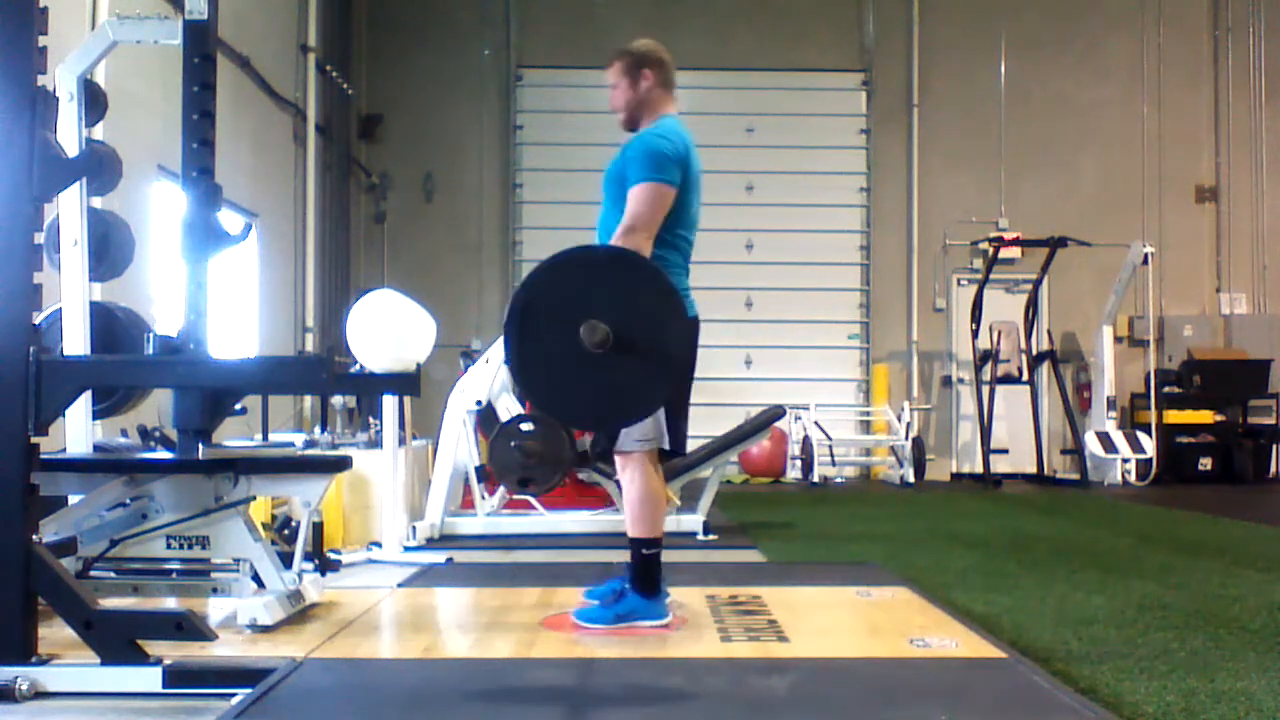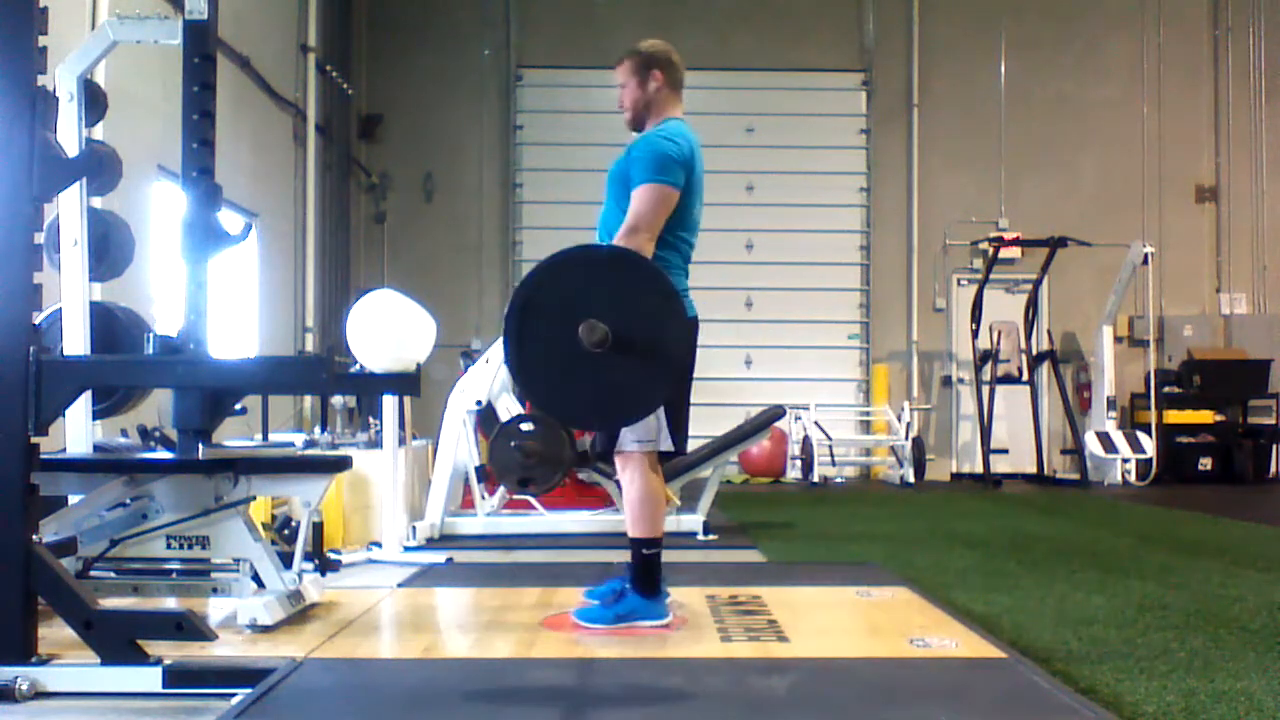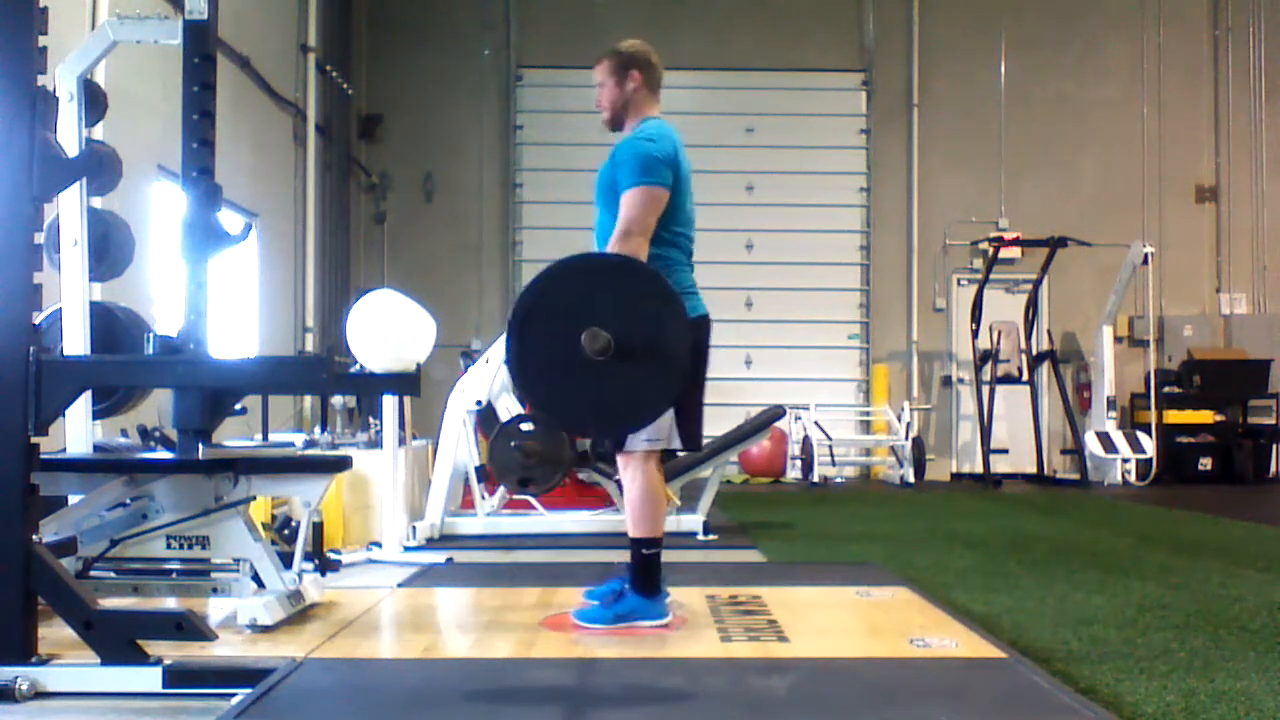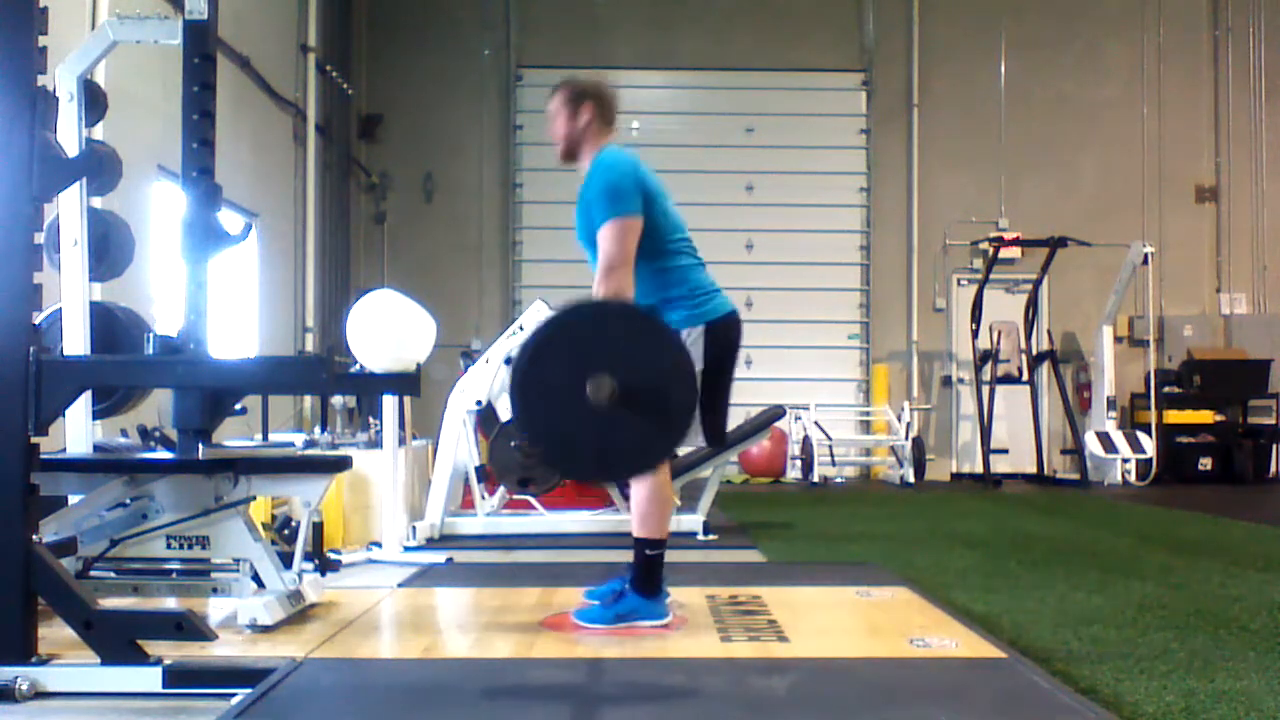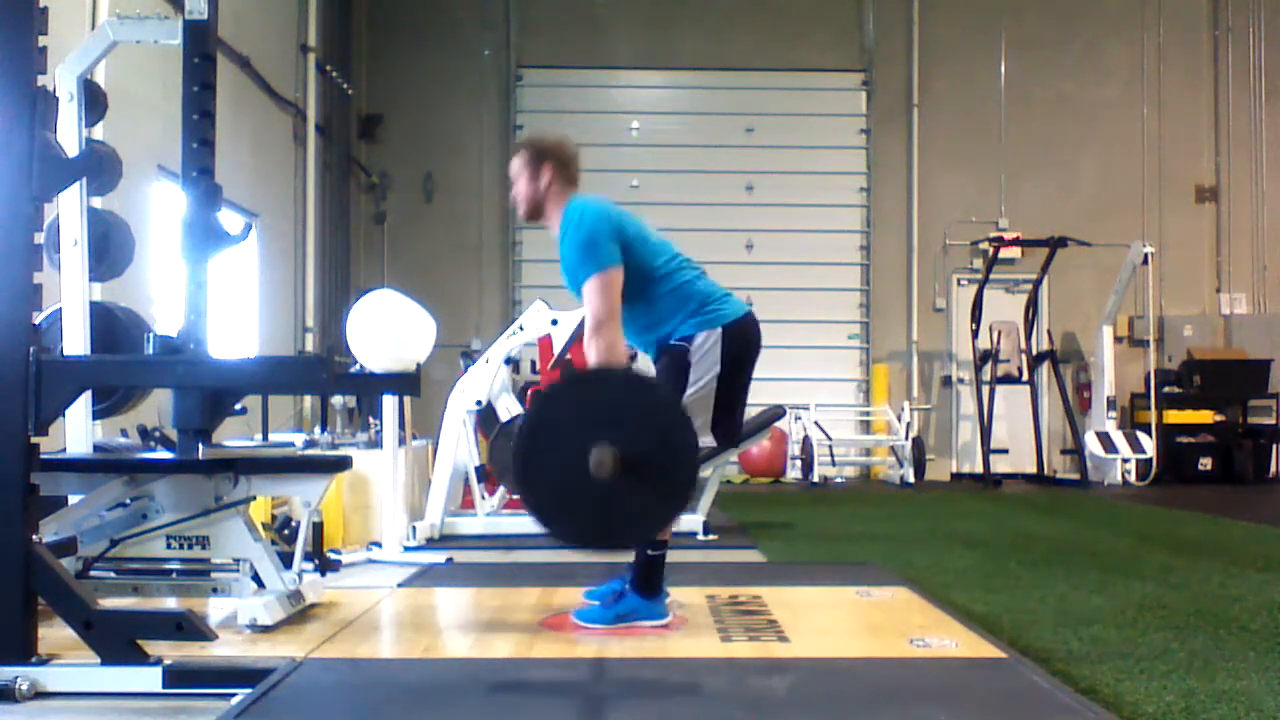
dt=0.2s
person 1, frame 1
left shoulder: (657, 143)
right shoulder: (665, 142)
left elbow: (635, 236)
left knee: (634, 455)
right knee: (636, 454)
left ankle: (646, 596)
right ankle: (642, 579)
person 1, frame 2
left shoulder: (661, 144)
right shoulder: (670, 144)
left elbow: (638, 237)
left knee: (635, 456)
right knee: (636, 455)
left ankle: (645, 594)
right ankle: (642, 579)
person 1, frame 3
left shoulder: (644, 144)
right shoulder: (652, 144)
left elbow: (630, 239)
left knee: (638, 454)
right knee: (637, 453)
left ankle: (645, 595)
right ankle: (642, 579)
person 1, frame 4
left shoulder: (608, 172)
right shoulder: (614, 170)
left elbow: (615, 275)
right elbow: (620, 271)
left hip: (689, 325)
right hip: (688, 323)
left ankle: (646, 594)
right ankle: (644, 578)
person 1, frame 5
left shoulder: (583, 225)
right shoulder: (586, 218)
left elbow: (604, 327)
right elbow: (606, 324)
left hip: (710, 333)
right hip: (710, 333)
left ankle: (645, 596)
right ankle: (643, 580)
